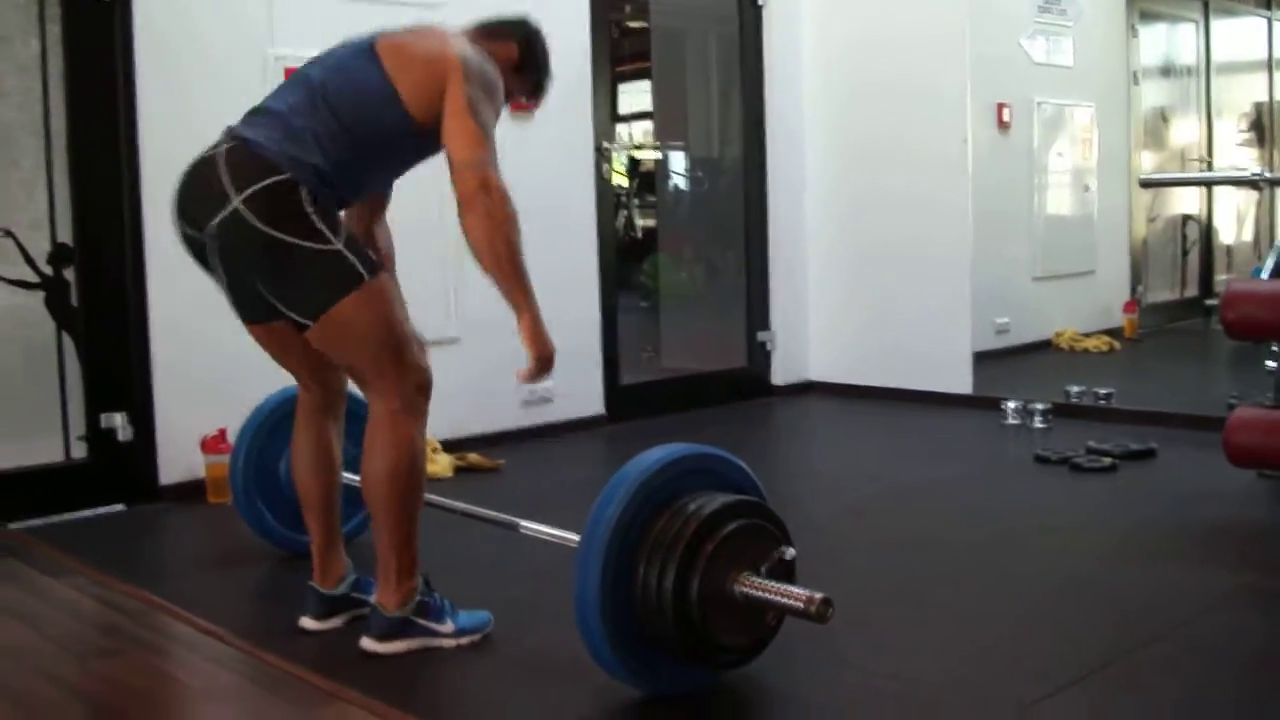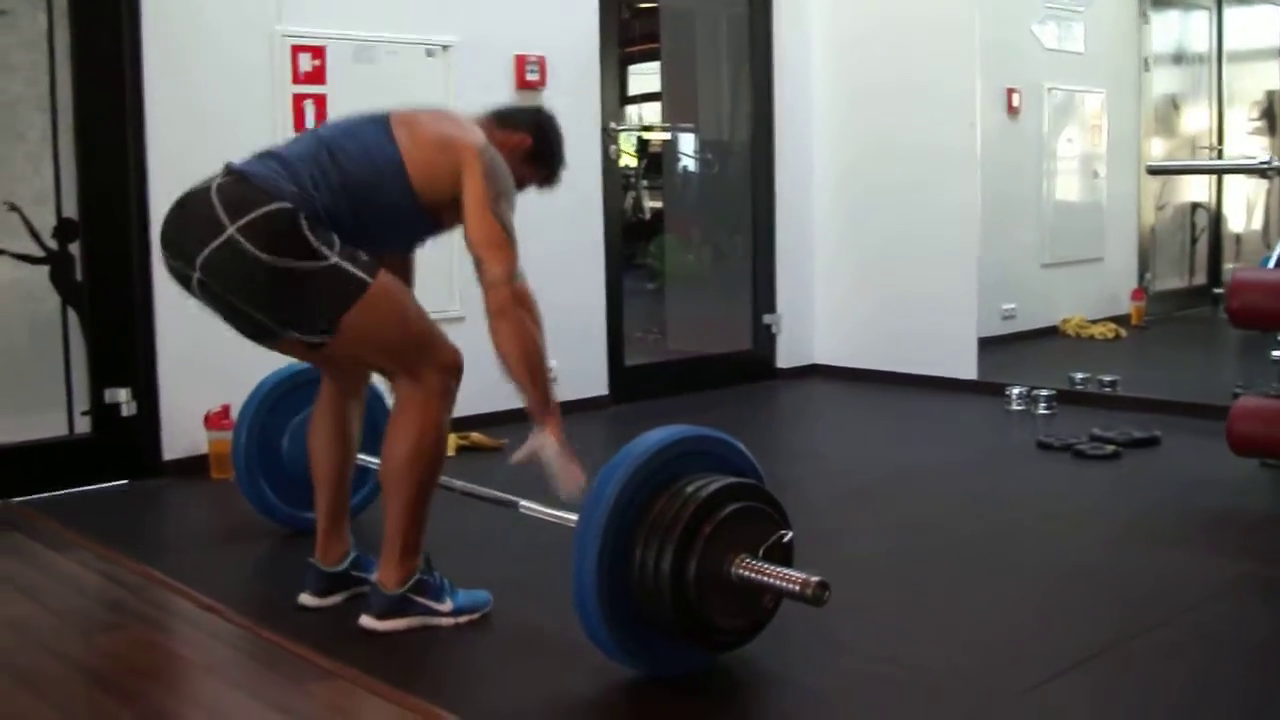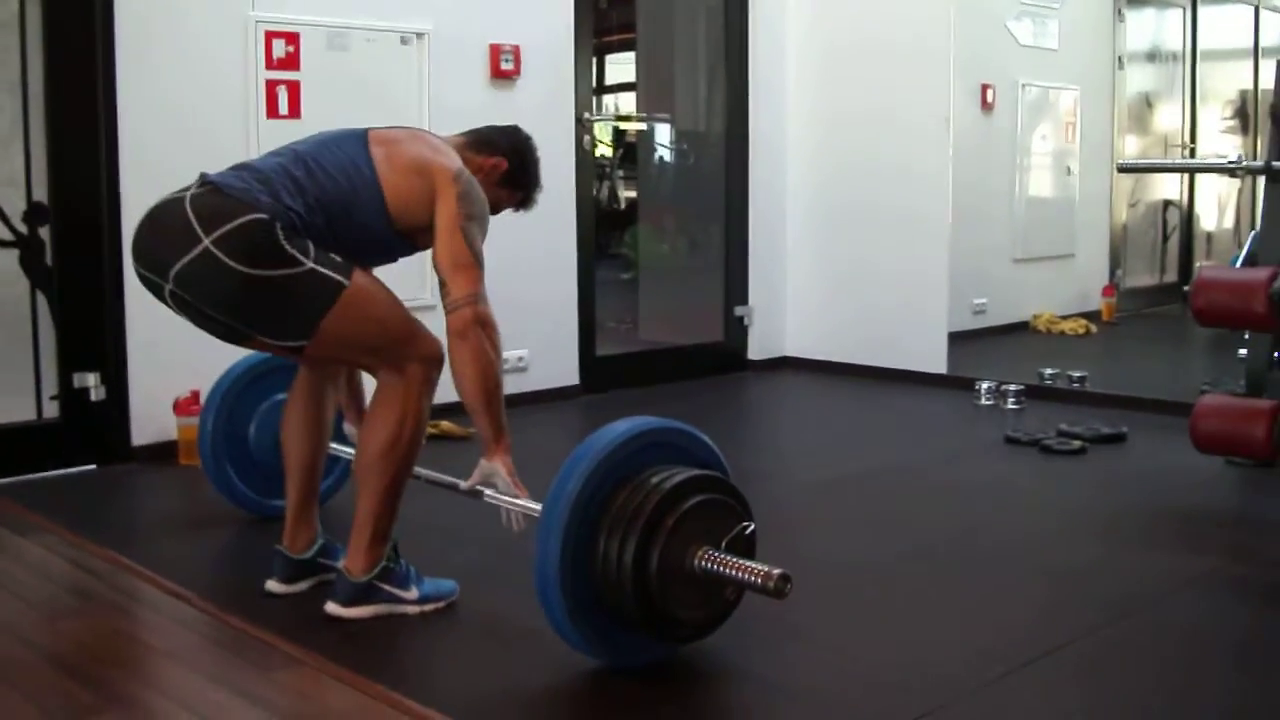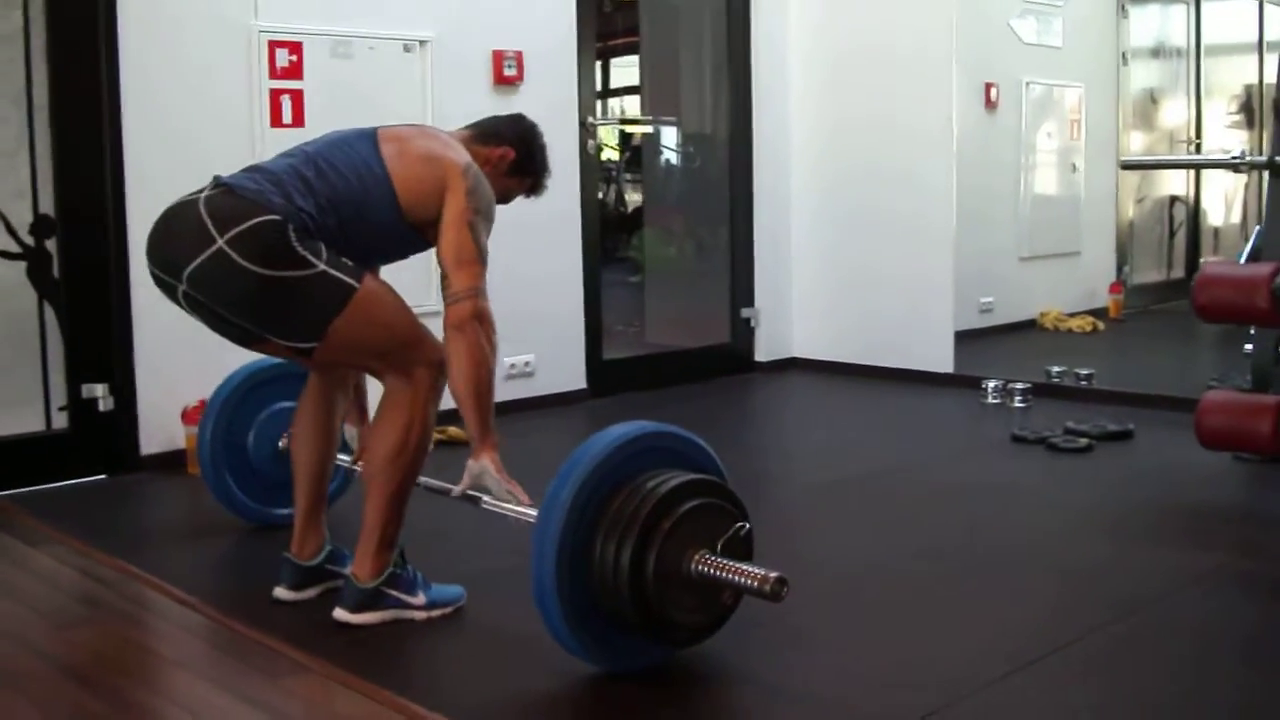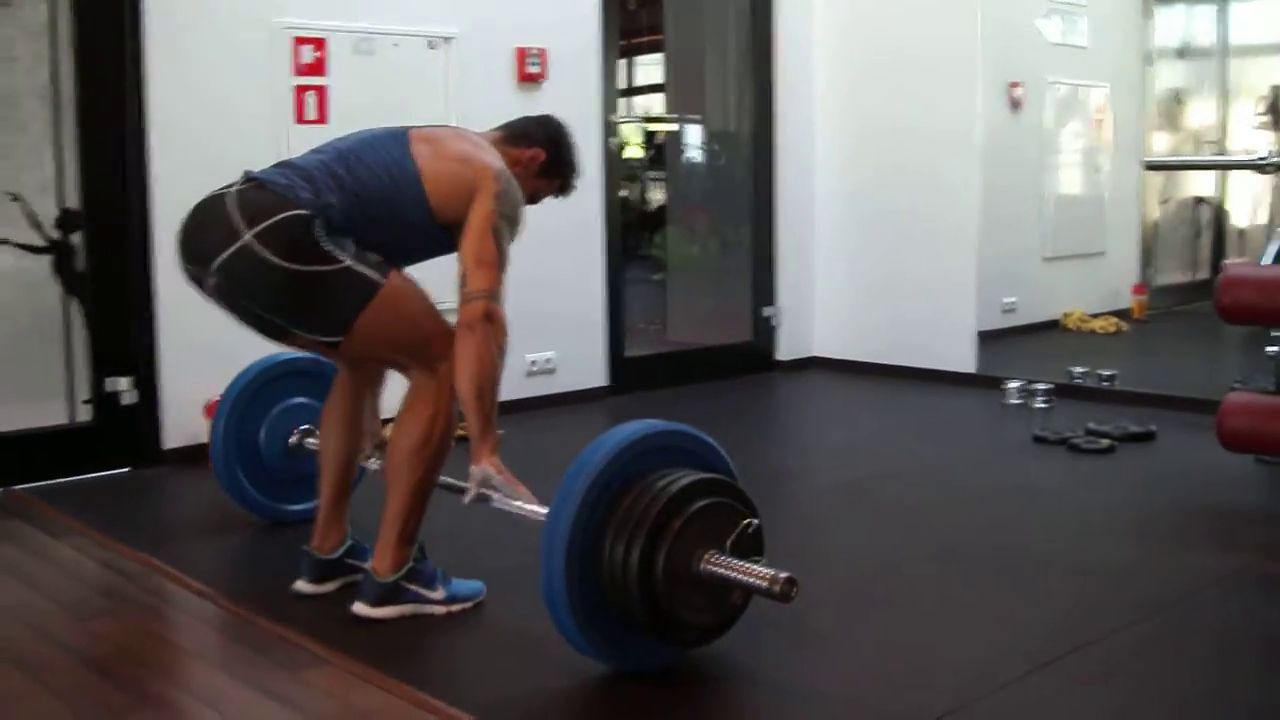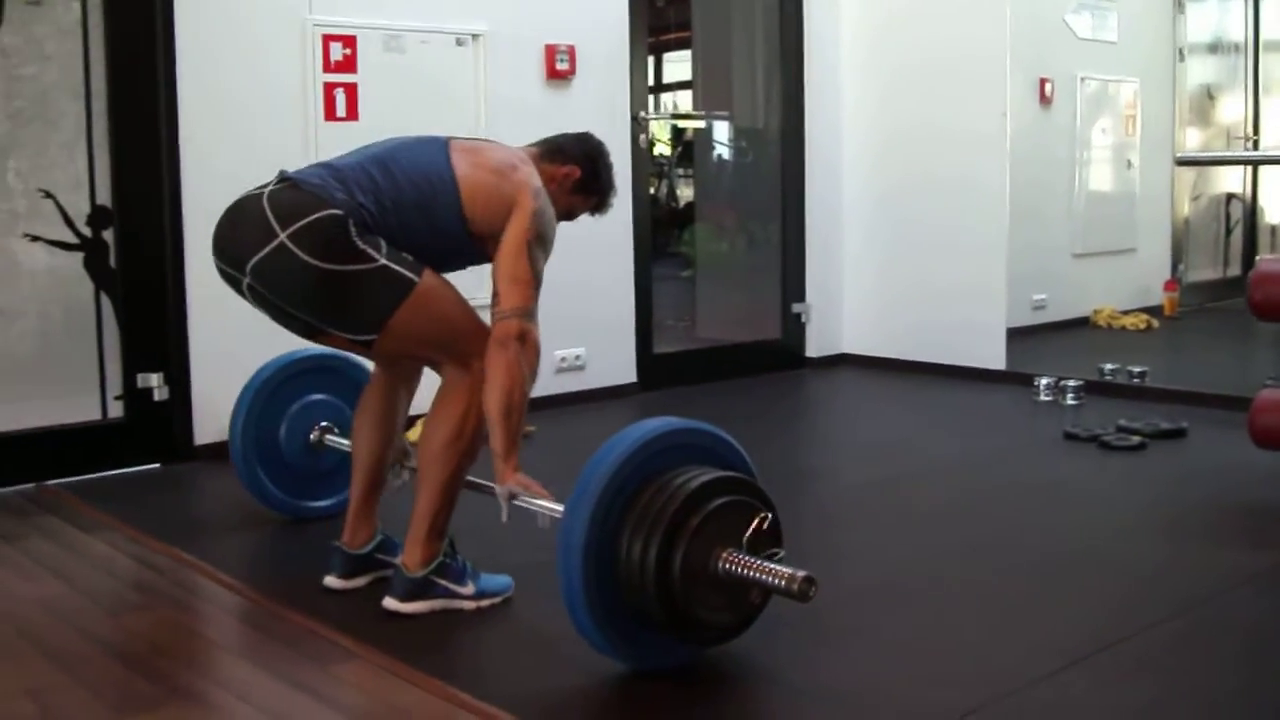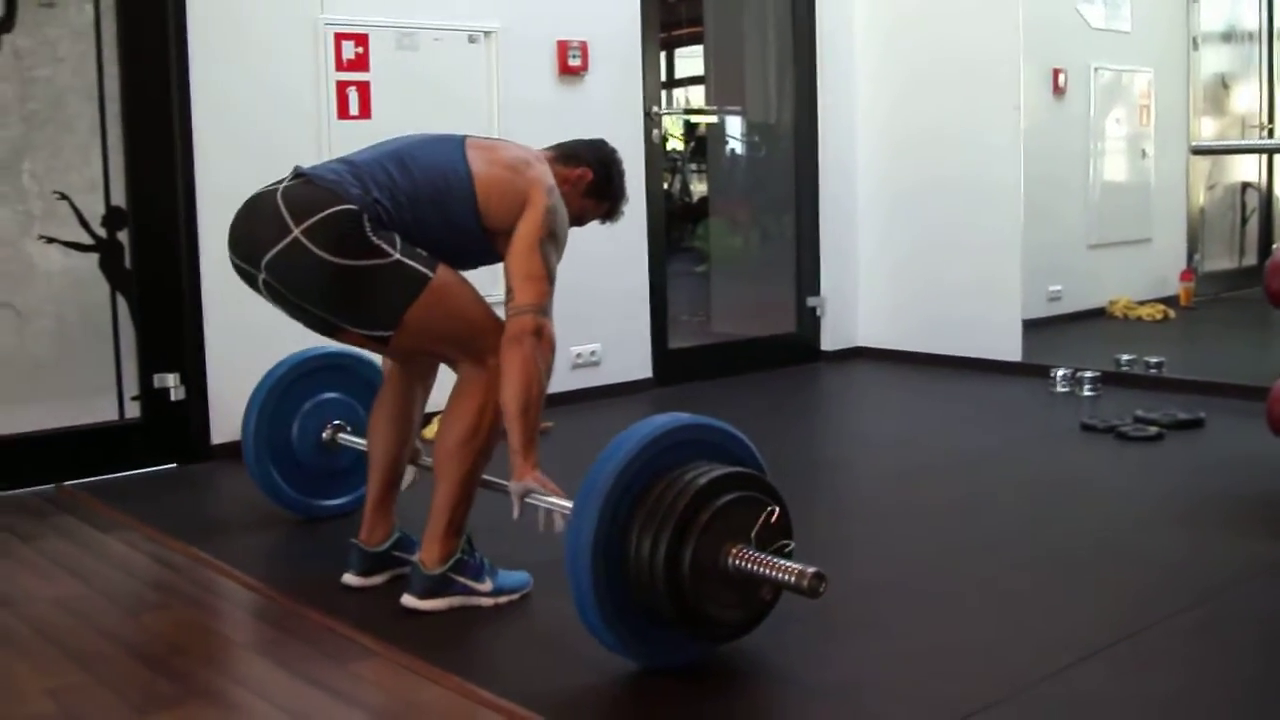
dt=0.2s
person 1, frame 1
left shoulder: (405, 55)
right shoulder: (467, 65)
left elbow: (366, 215)
right elbow: (478, 191)
left wrist: (393, 318)
right wrist: (528, 317)
left hip: (209, 189)
right hip: (271, 198)
left knee: (322, 391)
right knee: (402, 391)
left ankle: (329, 585)
right ankle: (399, 607)
person 1, frame 2
left shoulder: (420, 143)
right shoulder: (480, 156)
left elbow: (387, 286)
right elbow: (505, 296)
right wrist: (548, 426)
left hip: (195, 223)
right hip: (260, 234)
left knee: (352, 366)
right knee: (434, 373)
left ankle: (330, 563)
right ankle: (398, 586)
person 1, frame 3
left shoulder: (393, 158)
right shoulder: (454, 181)
left elbow: (348, 313)
right elbow: (467, 319)
left wrist: (361, 425)
right wrist: (497, 449)
left hip: (165, 231)
right hip: (231, 246)
left knee: (327, 351)
right knee: (413, 361)
left ankle: (299, 550)
right ankle: (364, 574)
person 1, frame 4
left shoulder: (400, 153)
right shoulder: (464, 177)
left elbow: (352, 306)
right elbow: (466, 315)
left wrist: (361, 423)
right wrist: (484, 448)
left hip: (179, 231)
right hip: (244, 245)
left knee: (333, 362)
right knee: (419, 367)
left ankle: (307, 556)
right ankle: (372, 579)
person 1, frame 5
left shoulder: (430, 154)
right shoulder: (494, 180)
left elbow: (374, 294)
right elbow: (479, 316)
left wrist: (368, 427)
right wrist: (484, 451)
left hip: (212, 225)
right hip: (274, 239)
left knee: (364, 358)
right knee: (440, 364)
left ankle: (328, 551)
right ankle: (392, 574)
person 1, frame 6
left shoulder: (468, 167)
right shoulder: (528, 196)
left elbow: (406, 310)
right elbow: (512, 333)
left wrist: (392, 436)
right wrist: (507, 466)
left hip: (244, 225)
right hip: (307, 239)
left knee: (402, 353)
right knee: (472, 361)
left ankle: (357, 546)
right ankle: (421, 569)
person 1, frame 7
left shoulder: (479, 168)
right shoulder: (541, 193)
left elbow: (413, 308)
right elbow: (528, 330)
left wrist: (403, 435)
right wrist: (524, 462)
left hip: (260, 223)
right hip: (322, 234)
left knee: (418, 351)
right knee: (487, 357)
left ankle: (375, 545)
right ankle: (439, 566)
